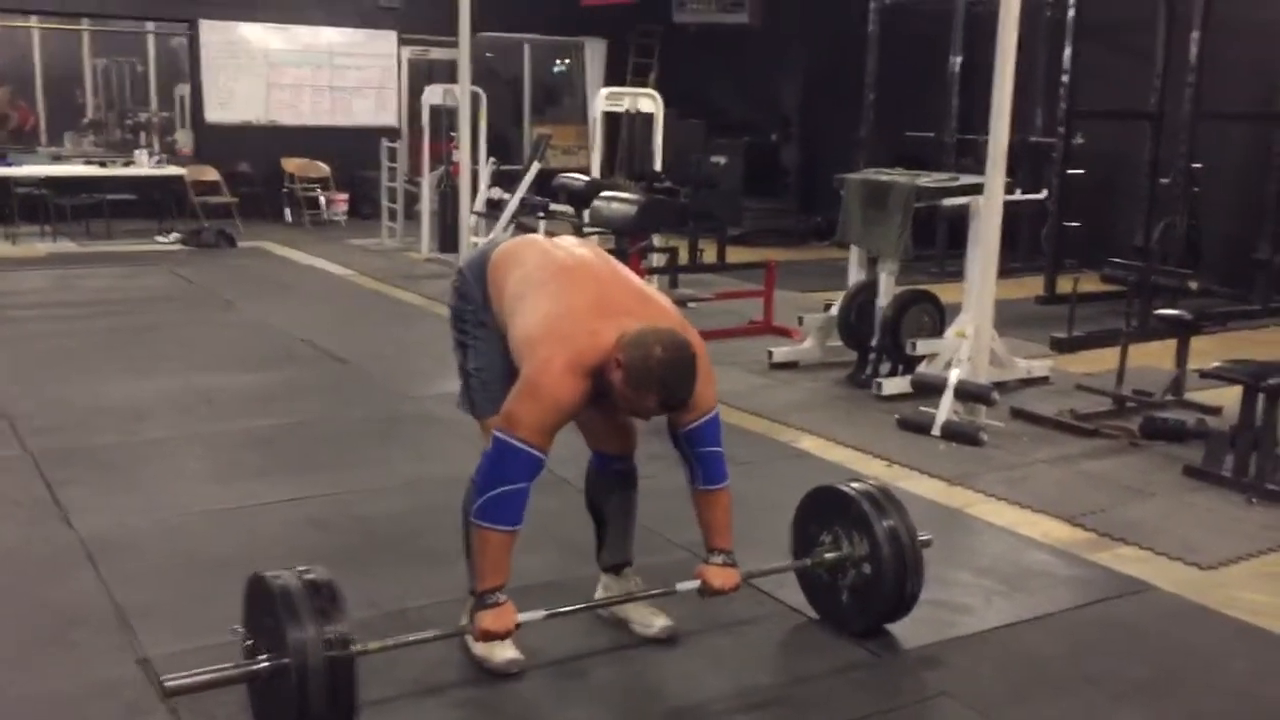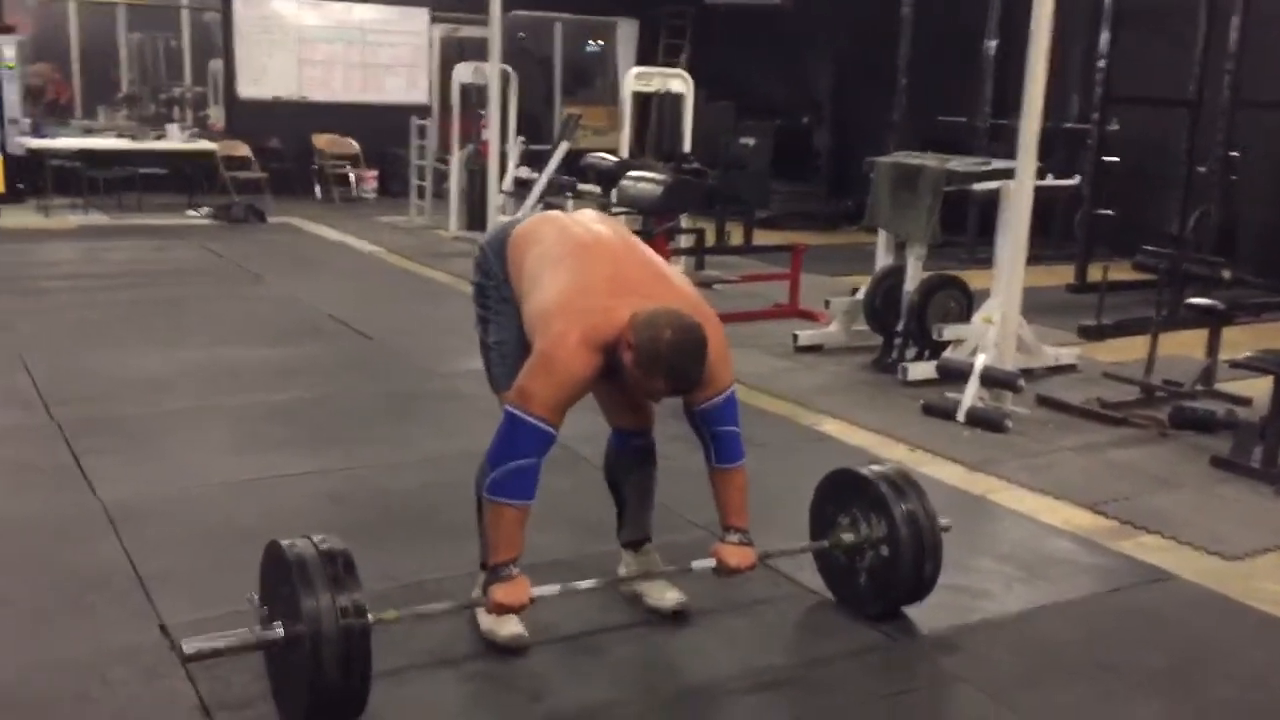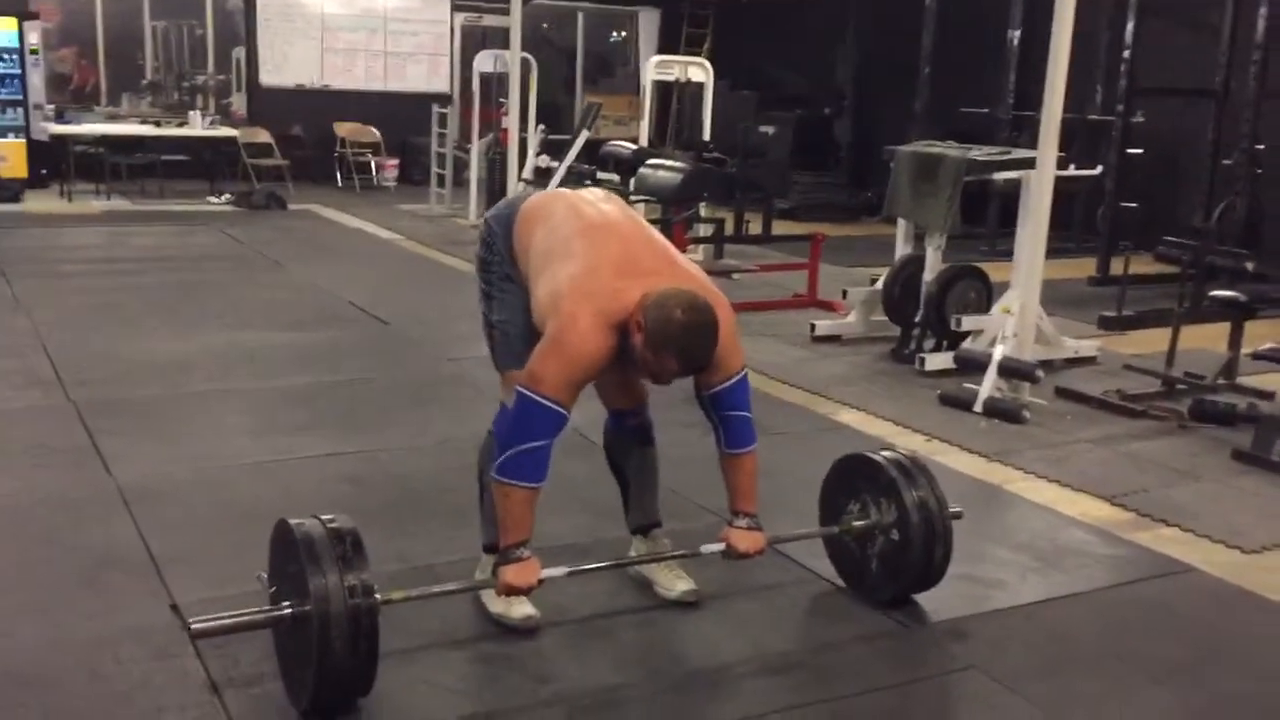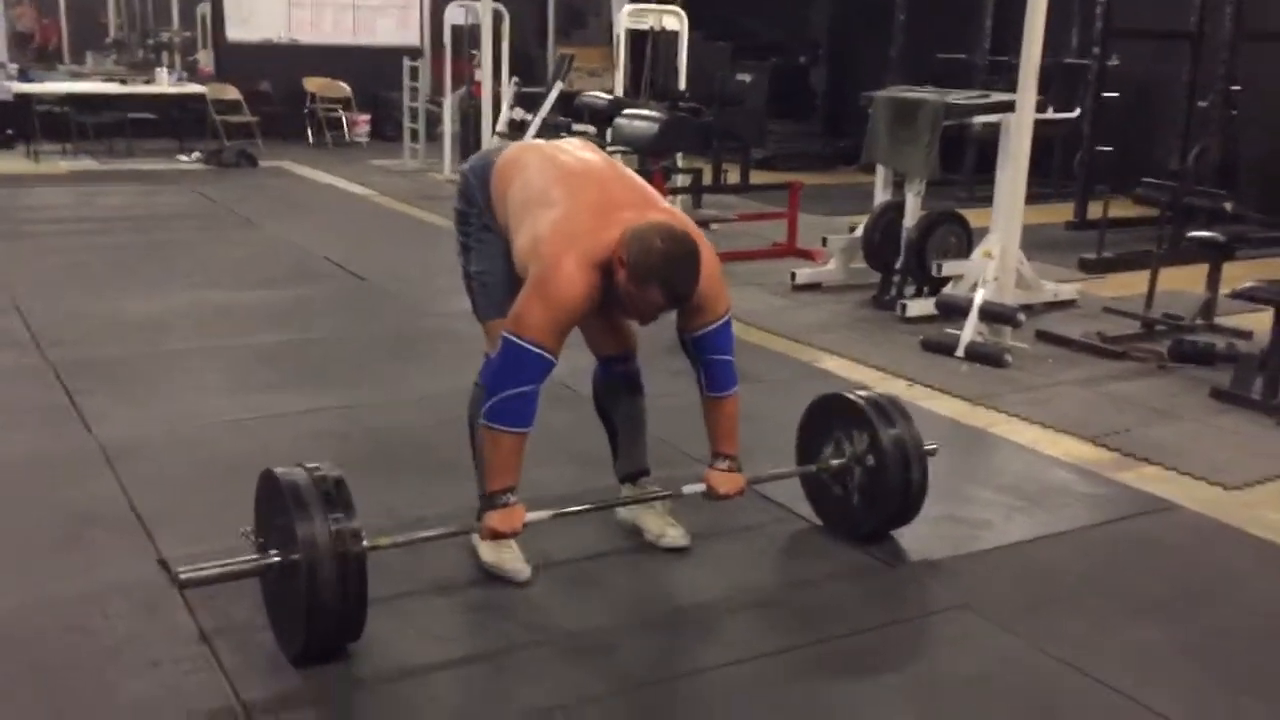
dt=0.4s
person 1, frame 1
left shoulder: (685, 353)
right shoulder: (560, 369)
left elbow: (705, 452)
right elbow: (504, 476)
left wrist: (720, 554)
right wrist: (493, 598)
right hip: (487, 289)
left knee: (617, 447)
right knee: (505, 455)
left ankle: (617, 579)
right ankle: (478, 604)
person 1, frame 2
left shoulder: (701, 332)
right shoulder: (572, 344)
left elbow: (722, 431)
right elbow: (517, 449)
left wrist: (736, 533)
right wrist: (505, 571)
left knee: (635, 426)
right knee: (521, 429)
left ankle: (637, 557)
right ankle: (488, 578)
person 1, frame 3
left shoulder: (712, 317)
right shoulder: (585, 327)
left elbow: (733, 416)
right elbow: (527, 434)
left wrist: (745, 518)
right wrist: (517, 553)
right hip: (514, 239)
left knee: (629, 408)
right knee: (522, 407)
left ankle: (648, 541)
right ankle: (496, 558)
person 1, frame 4
left shoulder: (698, 263)
right shoulder: (568, 270)
left elbow: (715, 358)
right elbow: (515, 381)
left wrist: (725, 460)
right wrist: (502, 498)
right hip: (491, 193)
left knee: (619, 354)
right knee: (506, 359)
left ankle: (636, 489)
right ankle: (490, 516)
